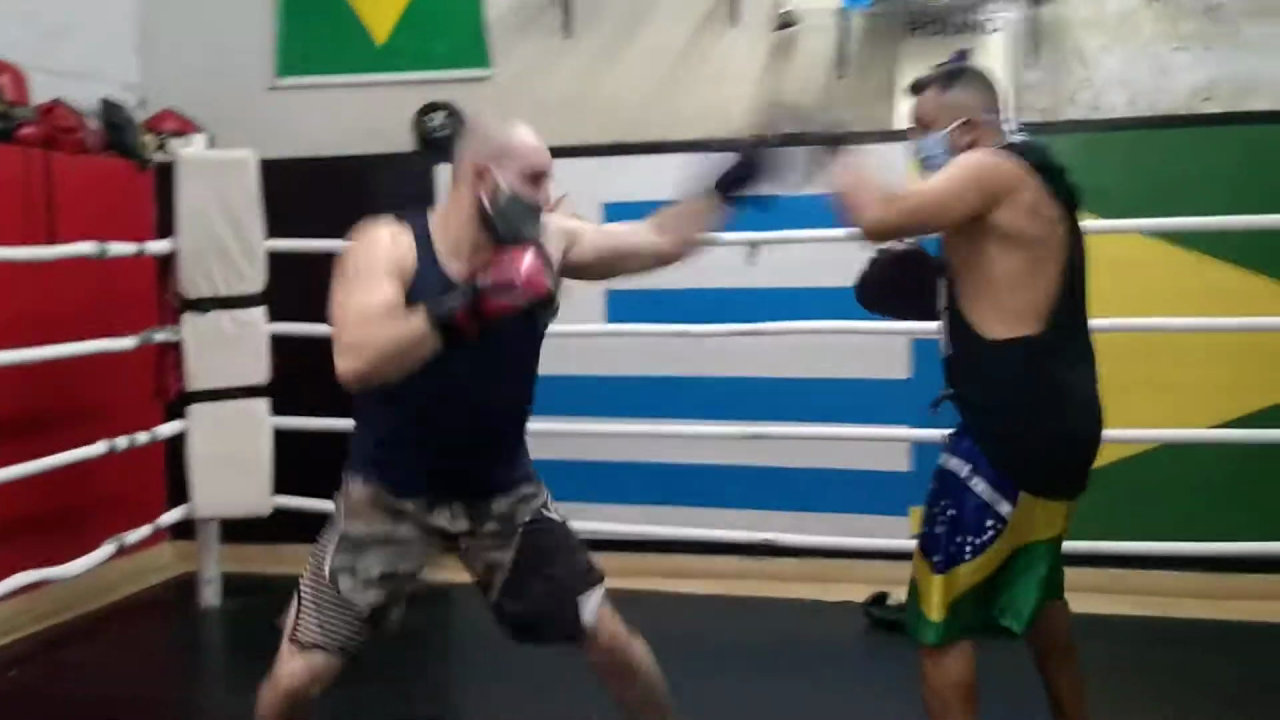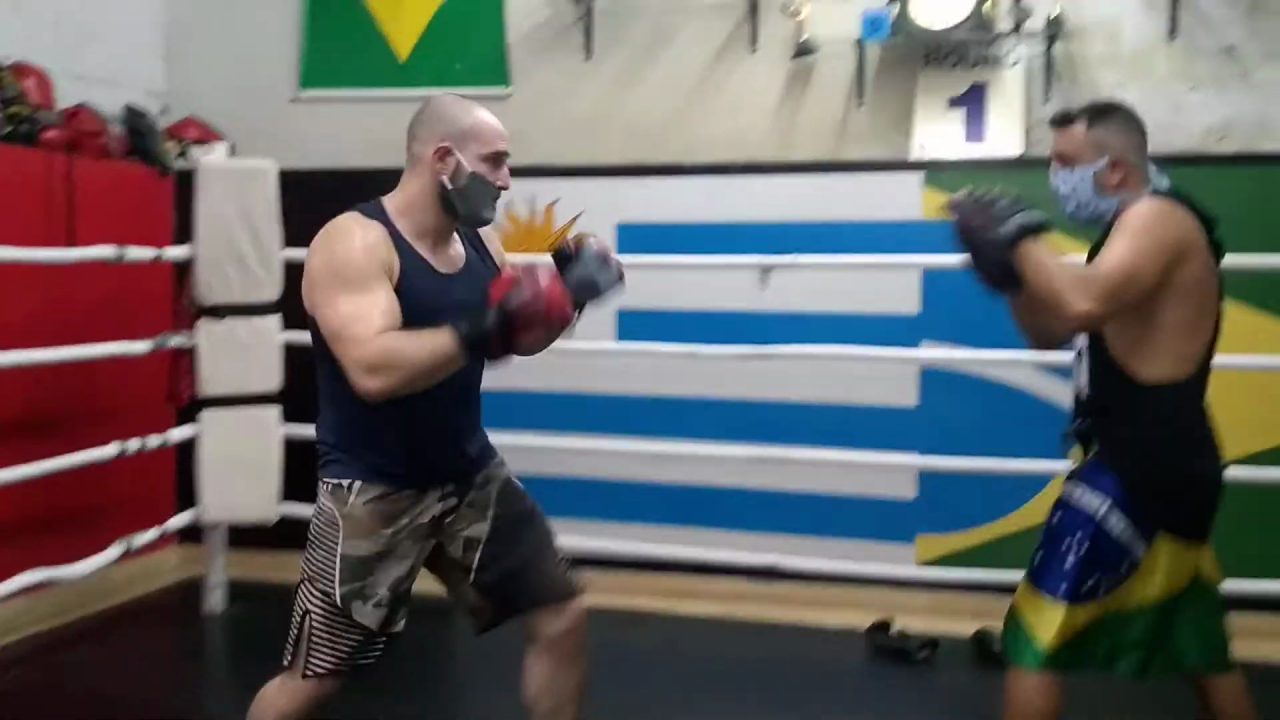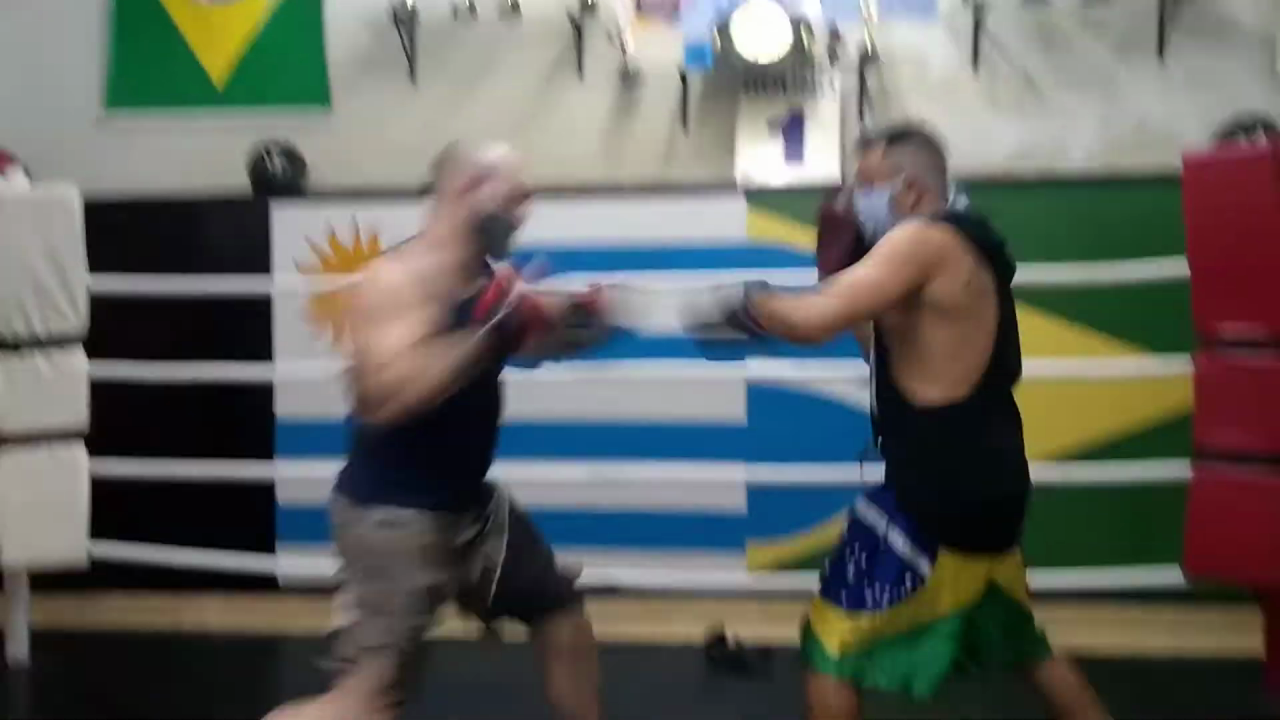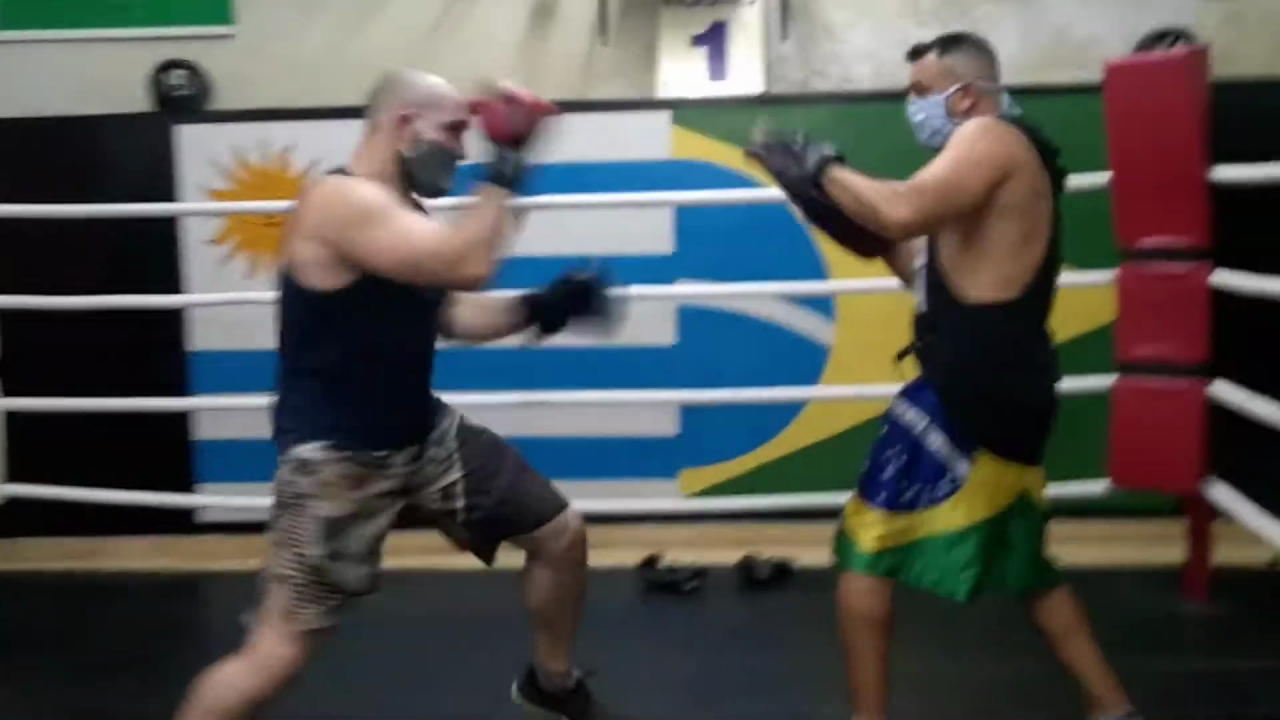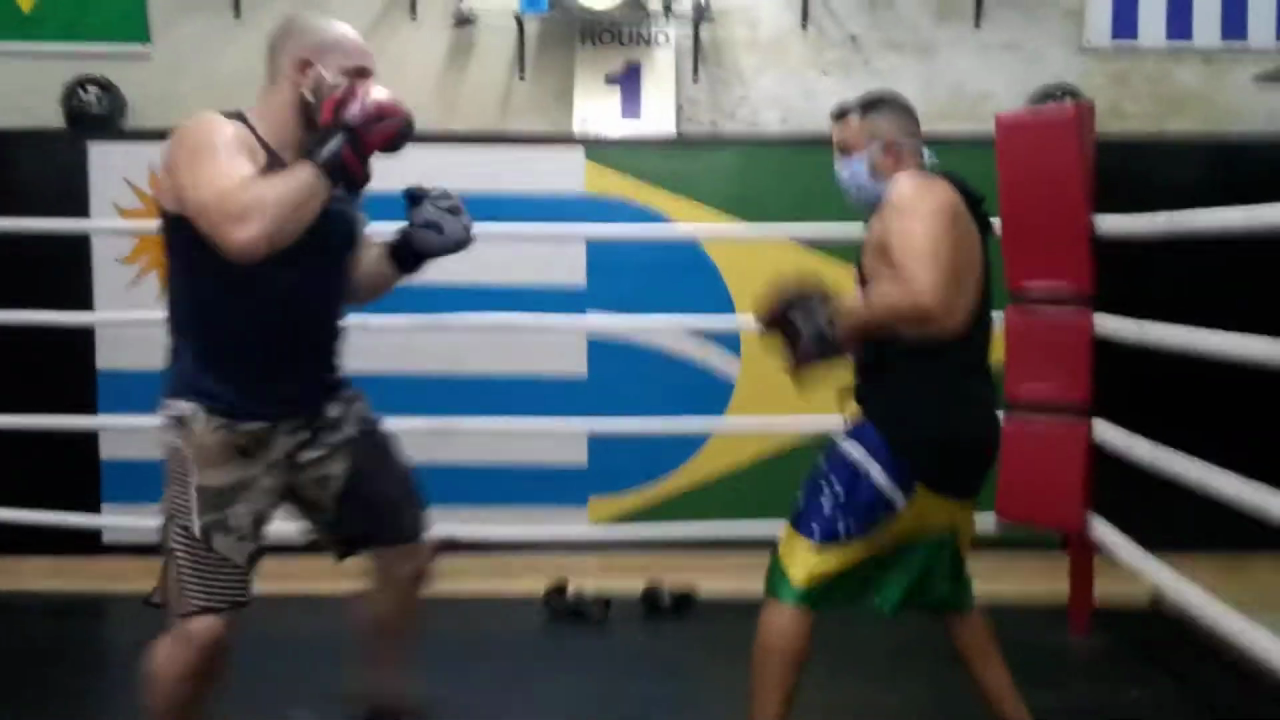
dt=0.5s
person 1, frame 1
left shoulder: (991, 170)
right shoulder: (1025, 184)
left elbow: (879, 218)
left wrist: (845, 158)
right wrist: (930, 291)
left hip: (1012, 425)
right hip: (1048, 416)
left knee: (938, 611)
right knee: (1029, 589)
person 1, frame 2
left shoulder: (1159, 218)
right shoulder: (1132, 231)
left elbow: (1084, 303)
right elbow: (1052, 331)
left wrist: (1019, 233)
right wrist: (1015, 274)
left hip: (1139, 471)
right hip: (1170, 466)
left knee: (1038, 637)
right knee: (1202, 646)
person 1, frame 3
left shoulder: (922, 242)
right shoulder: (962, 247)
left elbow: (819, 320)
left wrist: (748, 306)
right wrist: (850, 255)
left hip: (935, 489)
right hip: (987, 479)
left knee: (833, 647)
right knee: (1022, 644)
person 1, frame 4
left shoulder: (988, 139)
right shoulder: (1008, 157)
left elbow: (902, 211)
right elbow: (938, 264)
left wrist: (820, 165)
right wrist: (870, 236)
left hip: (969, 393)
right hip: (1013, 394)
left knee: (866, 552)
right knee: (1022, 569)
person 1, frame 5
left shoulder: (917, 193)
right shoulder: (937, 207)
left elbow: (922, 298)
left wrist: (829, 321)
right wrist: (835, 322)
left hip: (910, 430)
right hip: (958, 431)
left knee: (793, 581)
right knee: (944, 589)
person 2, frame 1
left shoulder: (545, 242)
right shoulder: (385, 245)
left elbow: (657, 239)
right elbow: (355, 361)
left wrist: (732, 182)
right wrist: (460, 307)
left hip: (500, 492)
right hip: (387, 496)
left knee: (606, 640)
person 2, frame 2
left shoulder: (478, 240)
right shoulder: (354, 243)
left elbow: (517, 339)
right elbow: (374, 370)
left wrist: (566, 288)
right wrist: (483, 327)
left hip: (470, 475)
right hip: (371, 494)
left knee: (561, 621)
person 2, frame 3
left shoulder: (480, 272)
right shoulder: (401, 277)
left elbow: (534, 337)
right elbow: (391, 395)
left wrist: (570, 317)
right wrist: (492, 333)
left hip: (468, 504)
right hip: (399, 519)
left knee: (566, 624)
person 2, frame 4
left shoulder: (405, 210)
right shoulder: (344, 204)
left elbow: (450, 317)
right elbow: (462, 263)
left wrist: (543, 307)
right wrist: (506, 165)
left hip: (421, 431)
right hip: (333, 455)
left knee: (561, 538)
right knee: (278, 652)
person 2, frame 5
left shoulder: (327, 170)
right shoulder: (209, 140)
left elbow: (352, 281)
right elbow: (246, 230)
left wrist: (411, 247)
right wrist: (336, 153)
left hip: (321, 412)
right hip: (220, 425)
left knee: (405, 558)
right knee: (201, 628)
